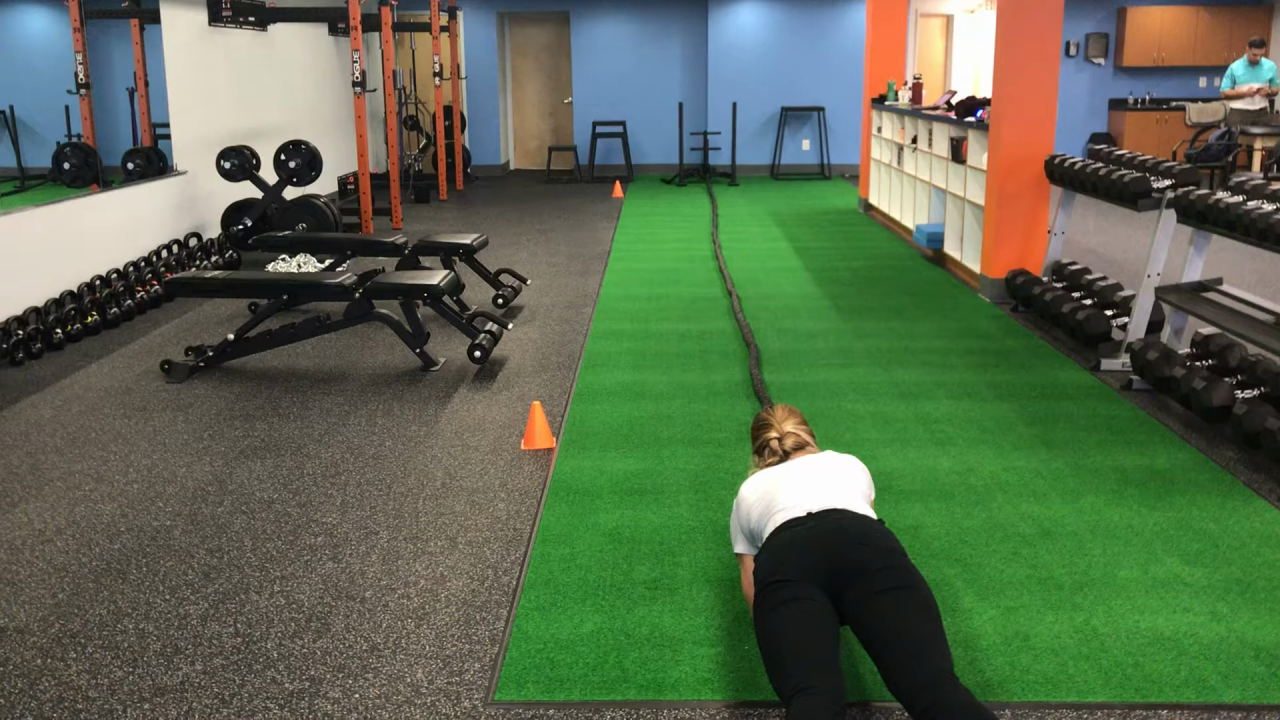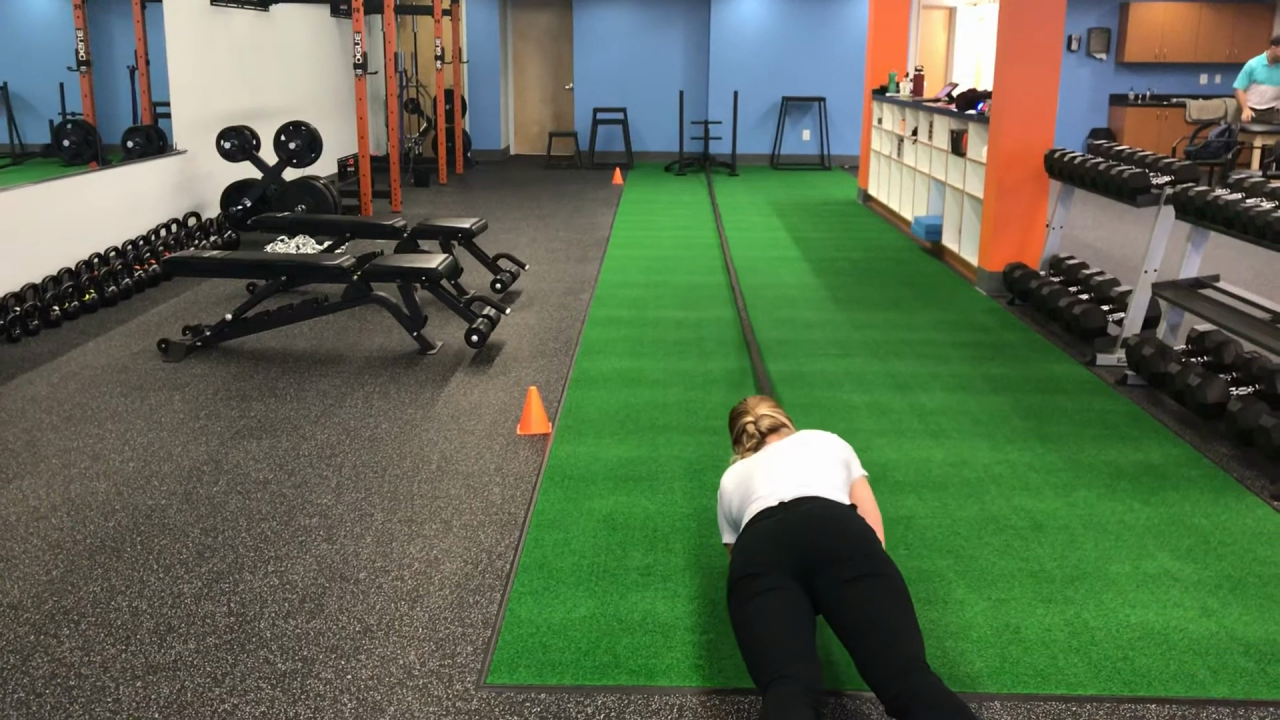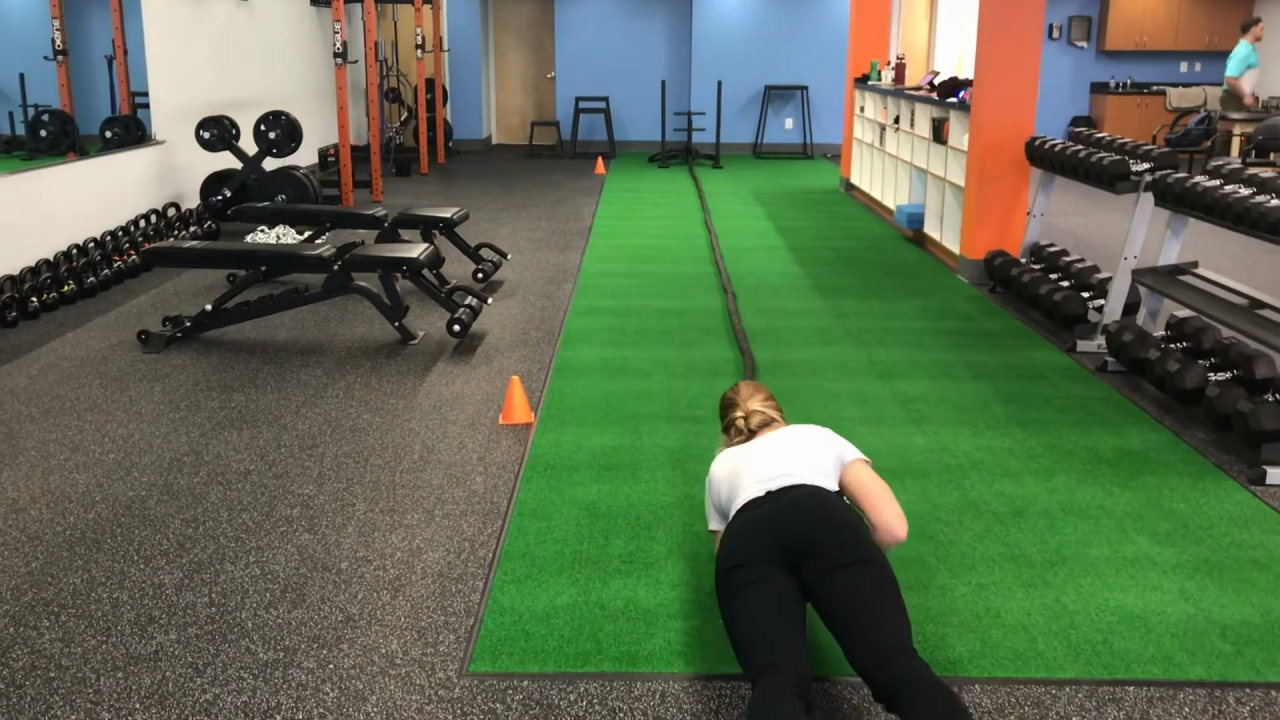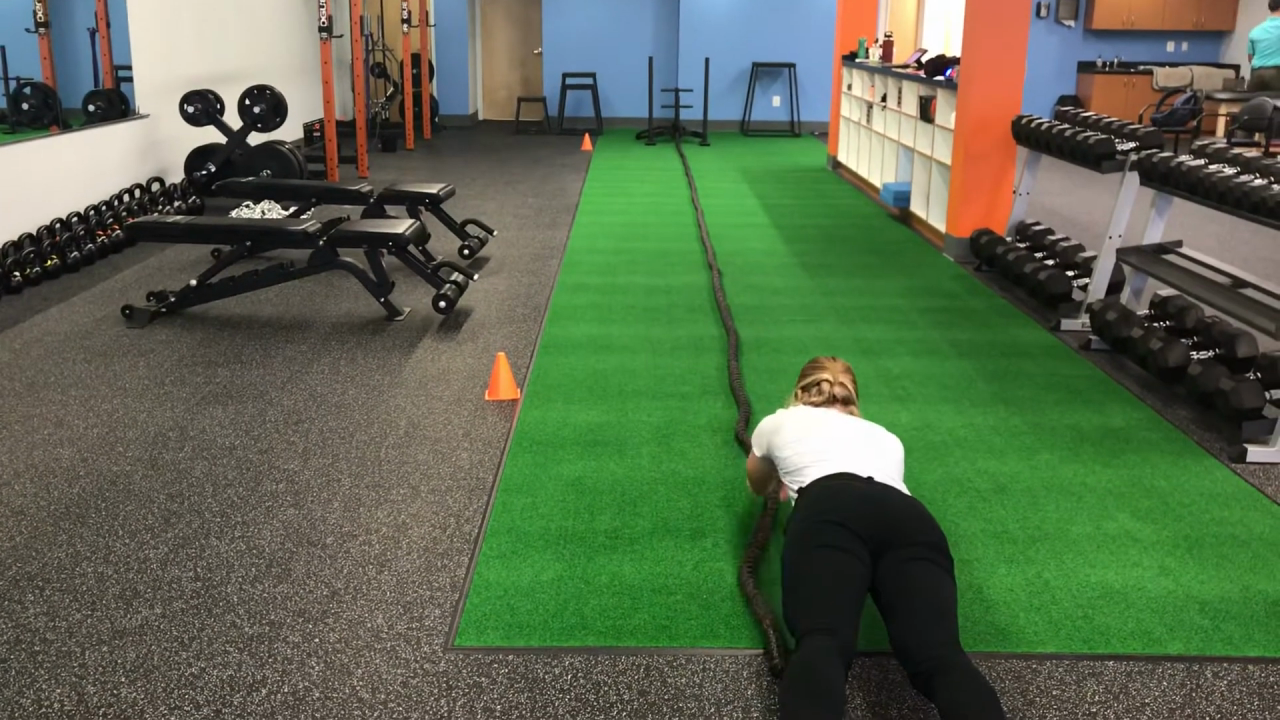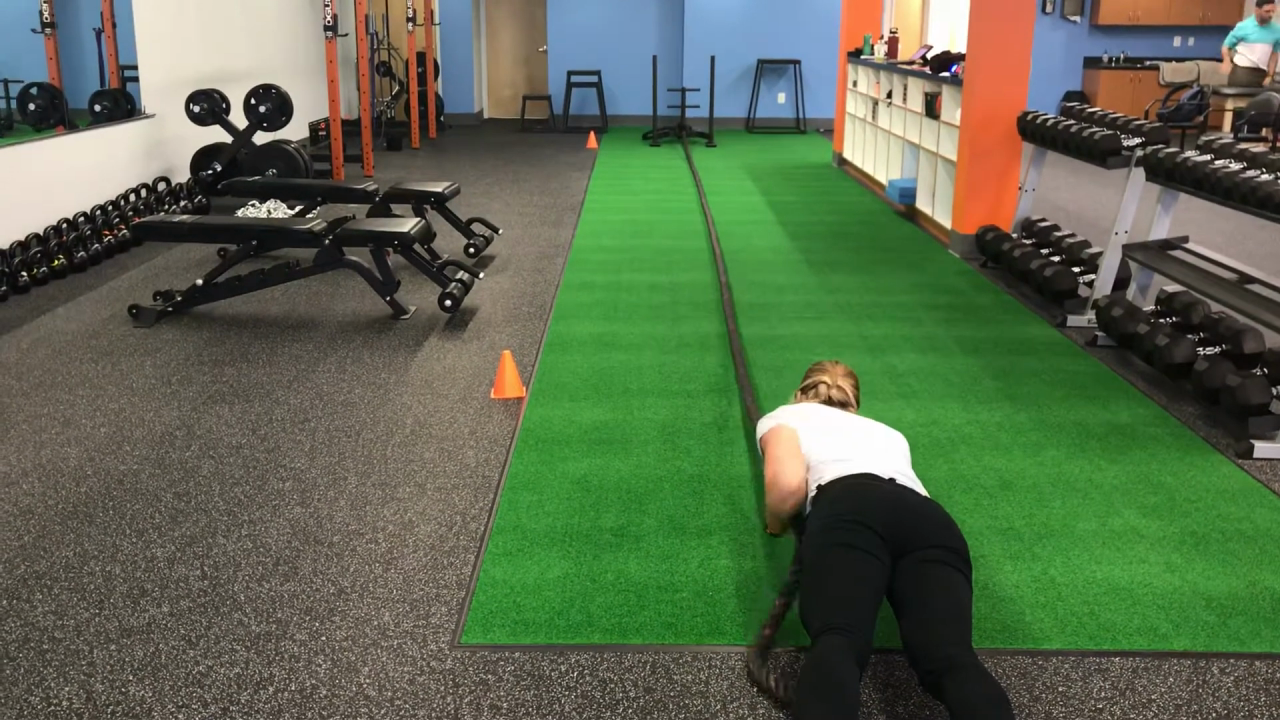
dt=1s
person 1, frame 1
left shoulder: (749, 491)
right shoulder: (848, 463)
left elbow: (752, 584)
left hip: (785, 563)
right hip: (866, 546)
right knee: (935, 687)
person 1, frame 2
left shoulder: (731, 478)
right shoulder: (827, 441)
right elbow: (874, 534)
left hip: (760, 552)
right hip: (838, 534)
left knee: (789, 692)
right knee: (908, 678)
person 1, frame 3
left shoulder: (720, 465)
right shoulder: (821, 436)
right elbow: (893, 526)
left hip: (748, 541)
right hip: (826, 523)
left knee: (778, 683)
right knee: (897, 665)
person 1, frame 4
left shoulder: (778, 423)
right shoulder: (886, 437)
left elbow: (758, 485)
left hip: (830, 516)
right hip: (911, 522)
left knee: (821, 646)
right knee: (938, 654)
person 1, frame 5
left shoulder: (784, 418)
right shoulder: (889, 432)
left elbow: (788, 482)
left wrist: (776, 523)
left hip: (849, 515)
right hip: (930, 523)
left knee: (836, 644)
right knee: (949, 656)
